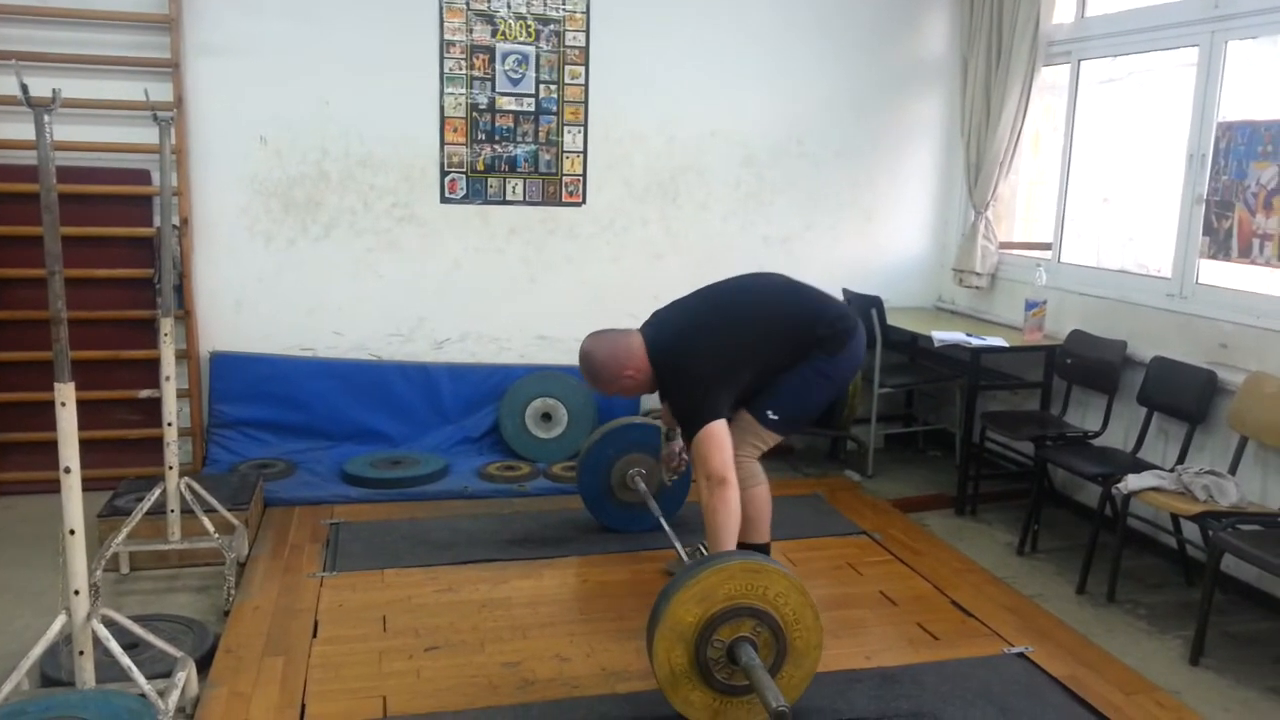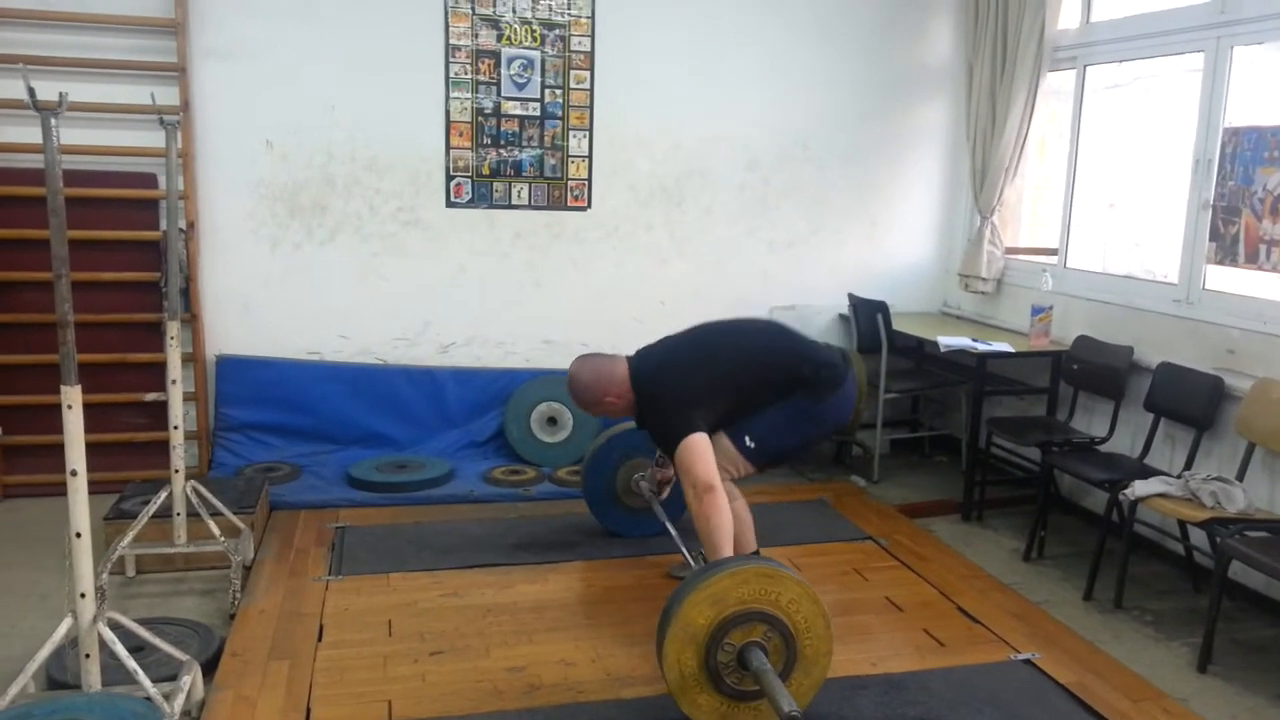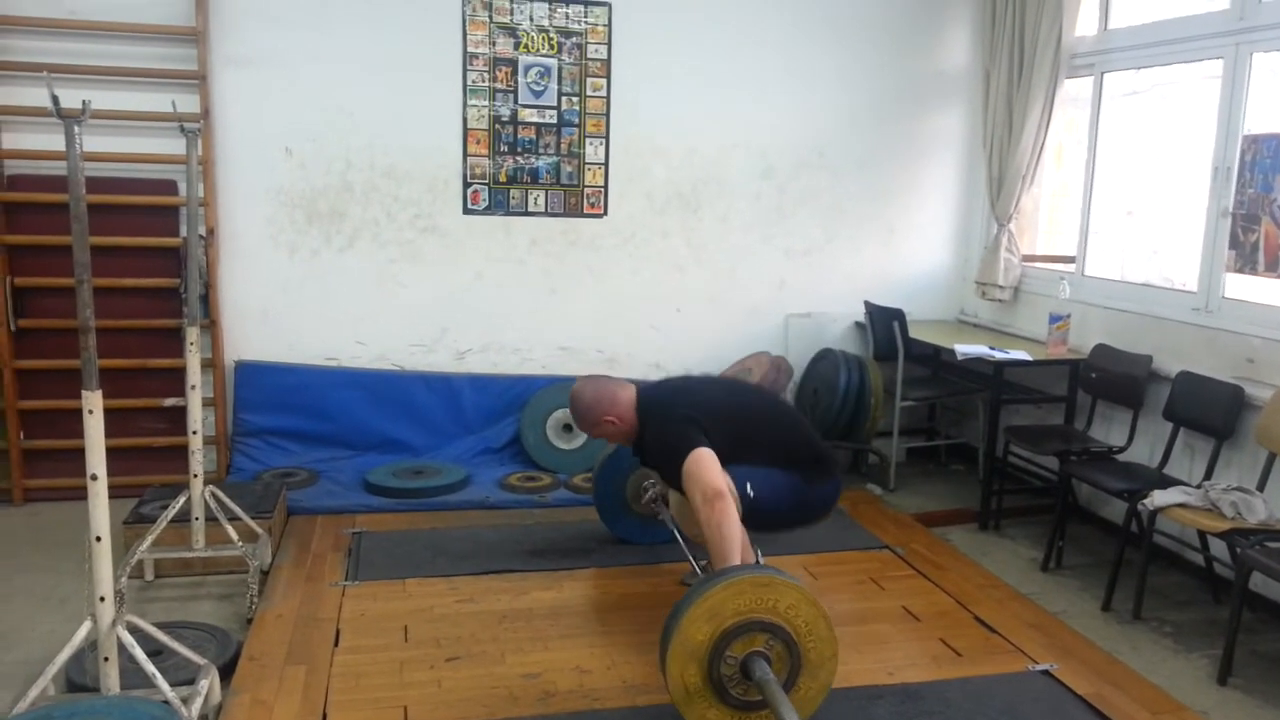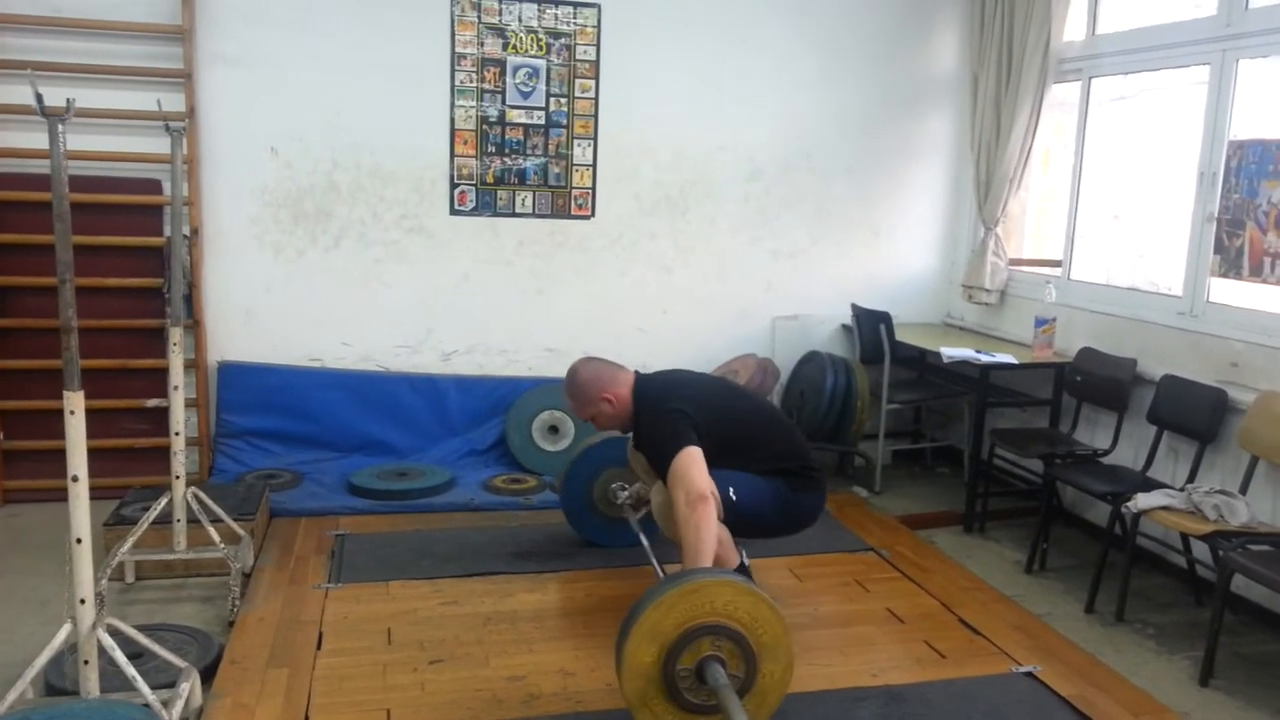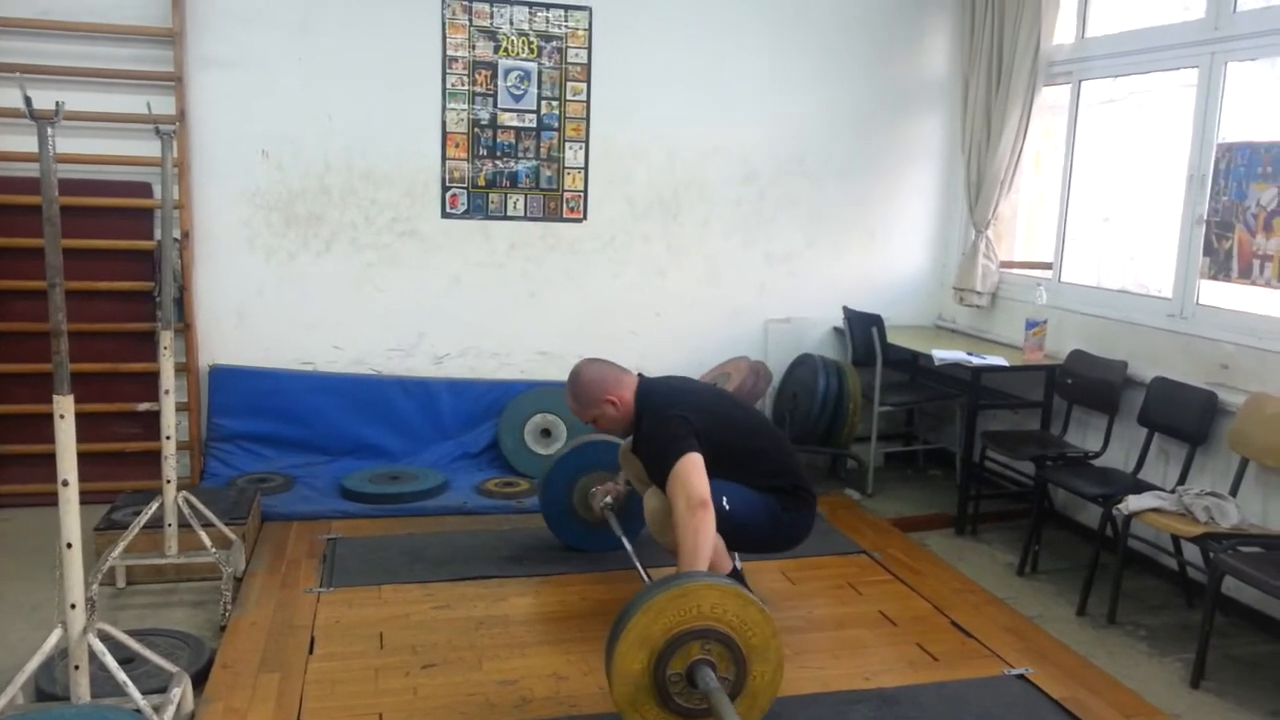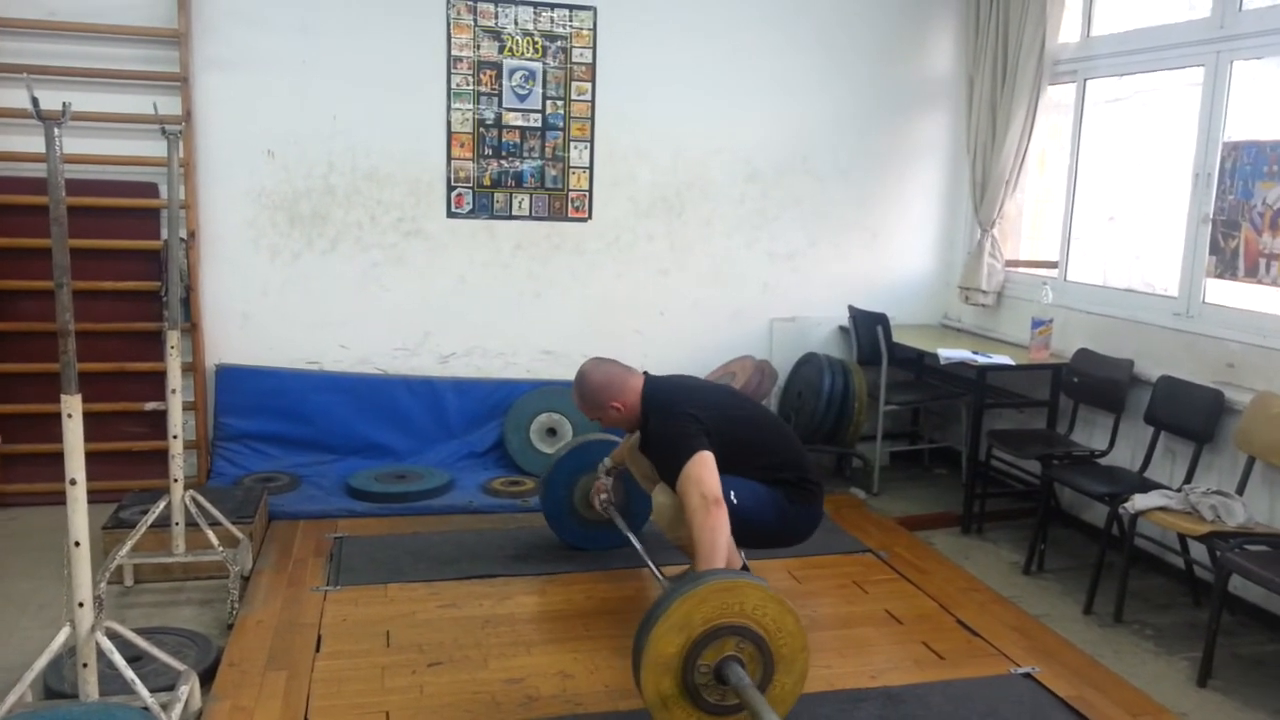
dt=0.3s
person 1, frame 1
left shoulder: (692, 370)
right shoulder: (653, 339)
left elbow: (717, 478)
left hip: (831, 343)
right hip: (789, 336)
left knee: (737, 451)
right knee: (718, 449)
right ankle: (717, 550)
person 1, frame 2
left shoulder: (664, 398)
right shoulder: (648, 368)
left elbow: (705, 488)
right wrist: (671, 466)
left hip: (822, 393)
right hip: (801, 379)
left knee: (709, 474)
right ankle: (718, 557)
person 1, frame 3
left shoulder: (667, 426)
right shoulder: (655, 401)
left elbow: (713, 499)
left hip: (810, 481)
right hip: (784, 460)
left knee: (695, 499)
right ankle: (745, 566)
person 1, frame 4
left shoulder: (663, 416)
right shoulder: (655, 390)
left elbow: (696, 500)
left hip: (794, 494)
left knee: (670, 499)
right knee: (641, 452)
right ankle: (729, 557)
person 1, frame 5
left shoulder: (664, 421)
right shoulder: (656, 395)
left elbow: (696, 506)
right wrist: (624, 483)
left hip: (784, 510)
left knee: (663, 505)
right knee: (636, 453)
right ankle: (722, 561)
person 1, frame 6
left shoulder: (673, 422)
right shoulder: (659, 394)
left elbow: (708, 505)
right elbow: (639, 433)
right wrist: (608, 469)
left hip: (790, 505)
left knee: (671, 502)
right knee: (639, 451)
right ankle: (728, 560)
